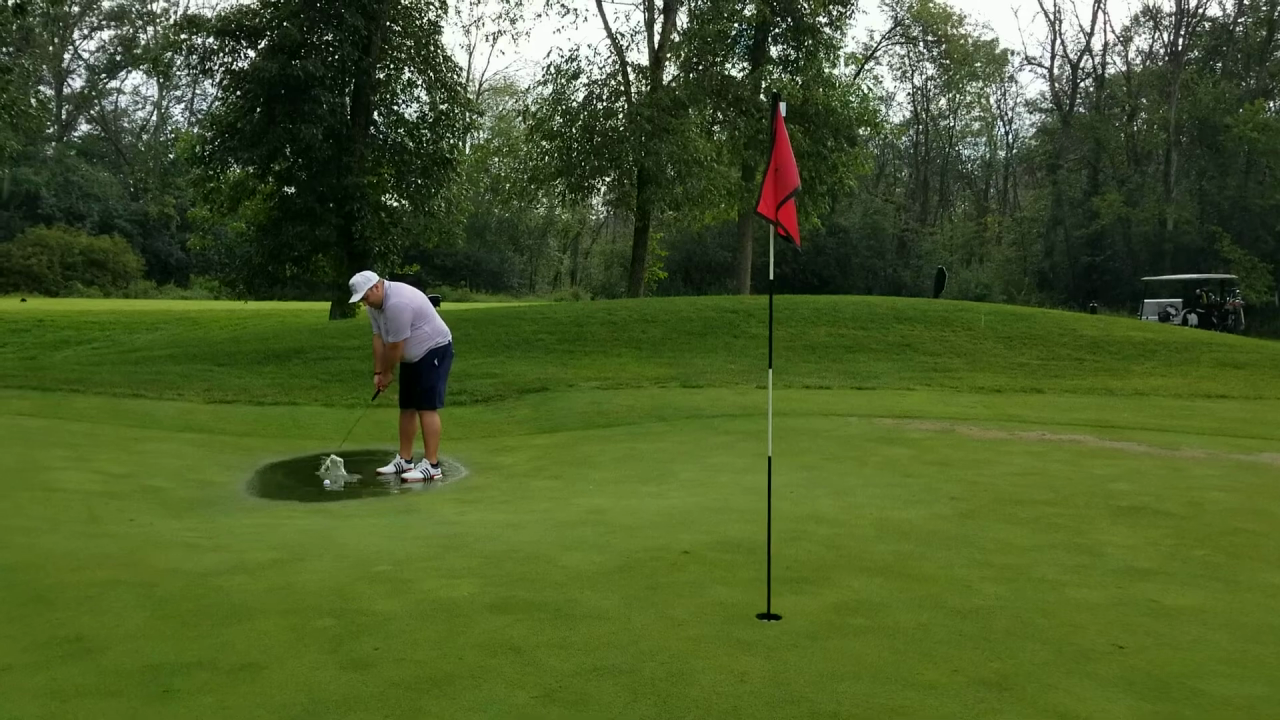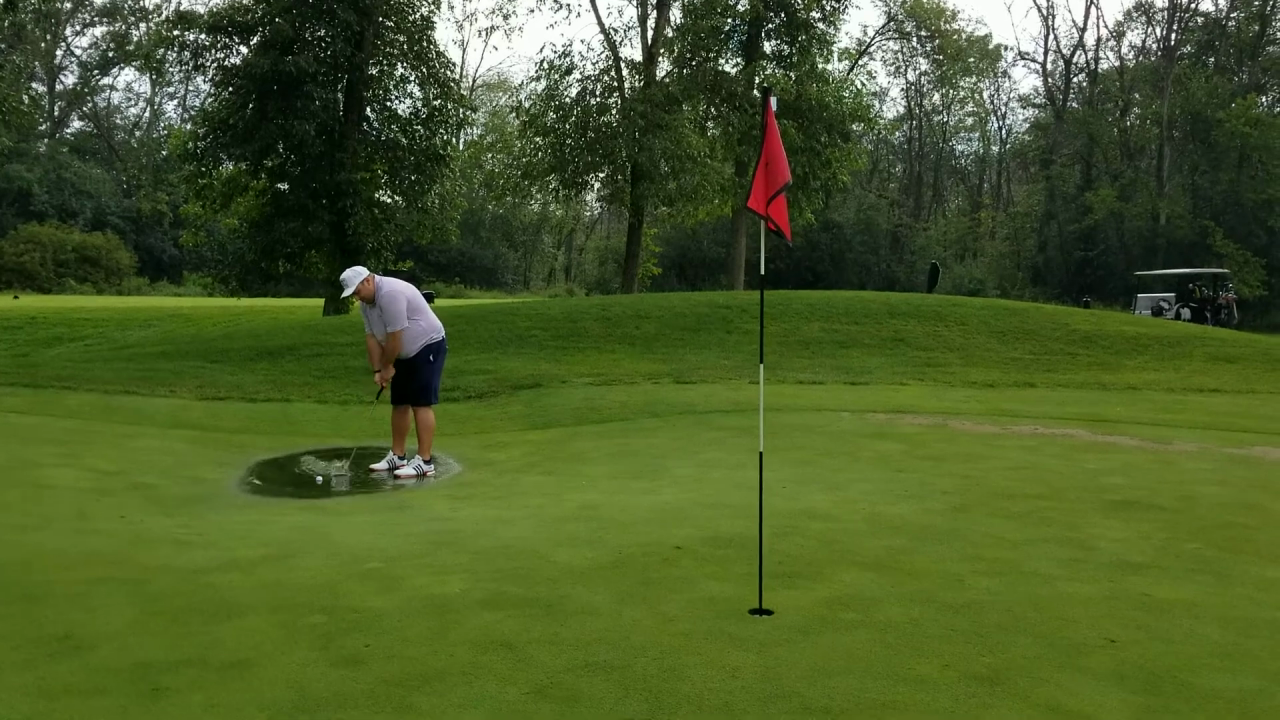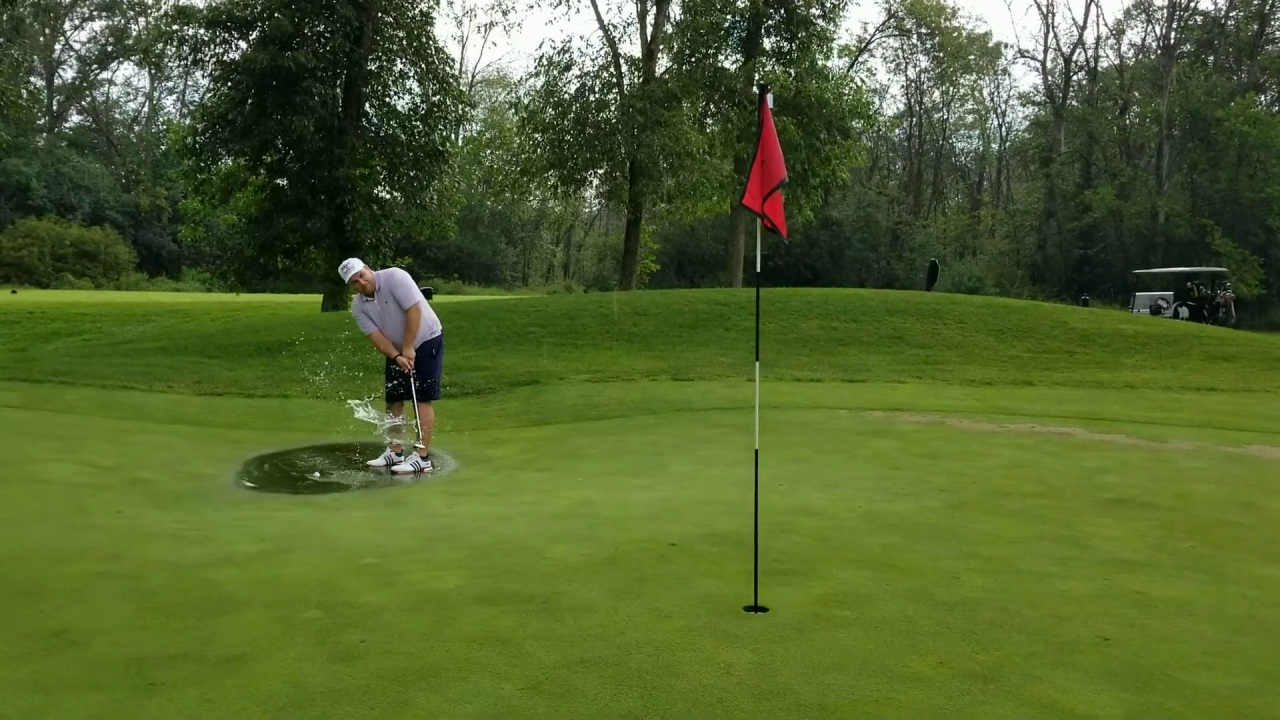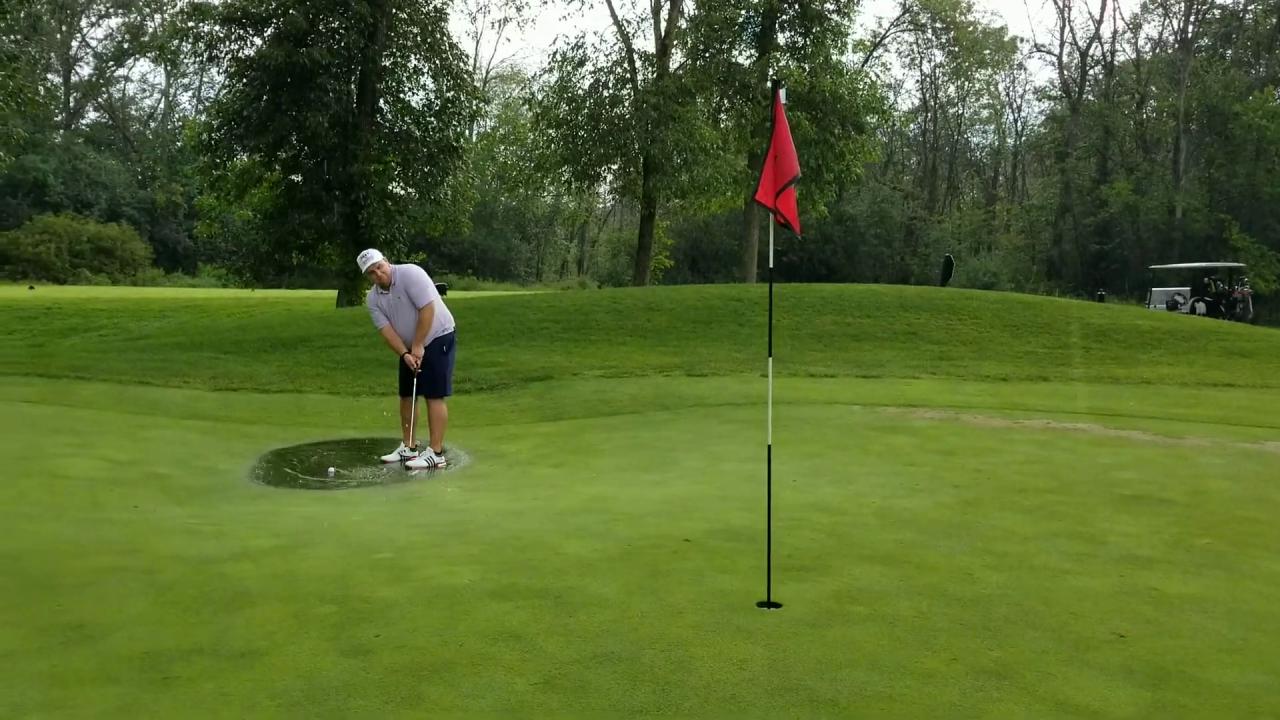
dt=0.4s
person 1, frame 1
left shoulder: (398, 303)
right shoulder: (375, 305)
left elbow: (395, 346)
right elbow: (378, 338)
left wrist: (387, 373)
right wrist: (378, 372)
left hip: (434, 351)
right hip: (412, 357)
left knee: (426, 408)
right knee: (407, 408)
left ankle: (431, 465)
right ankle: (404, 460)
person 1, frame 2
left shoulder: (390, 293)
right shoulder: (367, 302)
left elbow: (395, 336)
right elbow: (372, 337)
left wrist: (388, 367)
right wrist: (377, 370)
left hip: (428, 347)
right hip: (404, 354)
left knee: (421, 404)
right knee: (399, 404)
left ankle: (425, 462)
right ankle: (397, 456)
person 1, frame 3
left shoulder: (394, 278)
right shoulder: (358, 305)
left elbow: (414, 310)
right elbow: (375, 335)
left wrist: (408, 348)
right wrist: (397, 356)
left hip: (426, 343)
right hip: (397, 352)
left knee: (422, 400)
right knee: (393, 401)
left ankle: (422, 458)
right ankle: (394, 452)
person 1, frame 4
left shoulder: (410, 274)
right shoulder: (372, 298)
left elbow: (427, 309)
right elbow: (386, 329)
left wrist: (419, 346)
right wrist: (405, 353)
left hip: (438, 339)
right hip: (409, 347)
left knee: (434, 396)
right knee: (406, 396)
left ankle: (436, 453)
right ankle: (409, 448)
